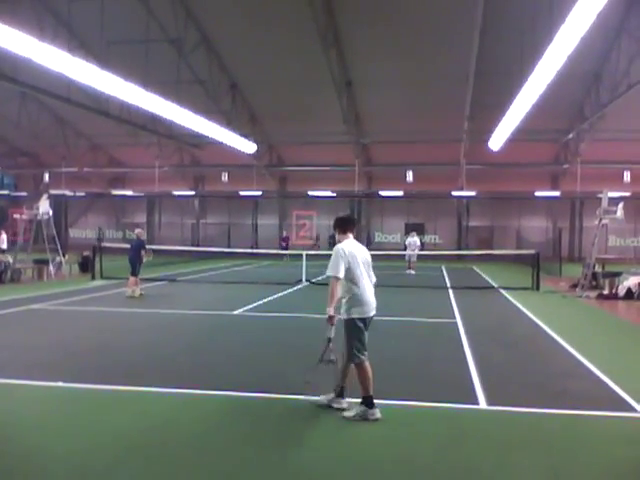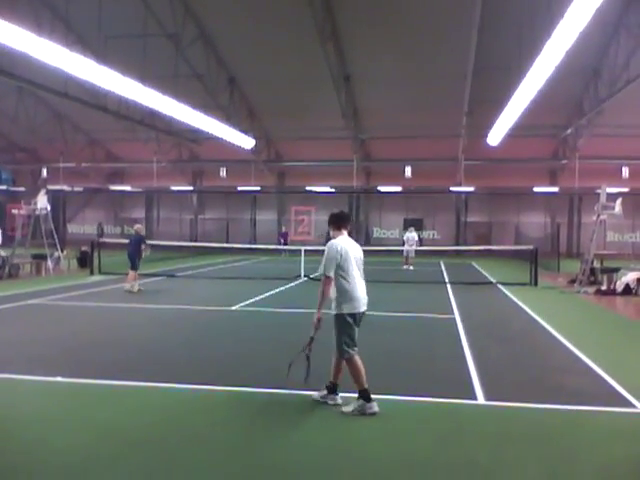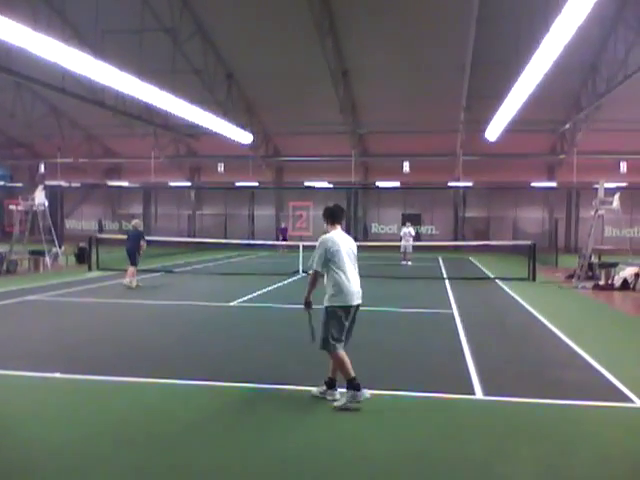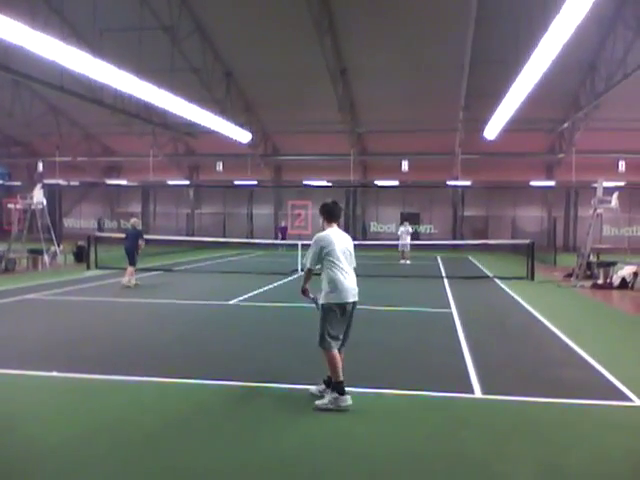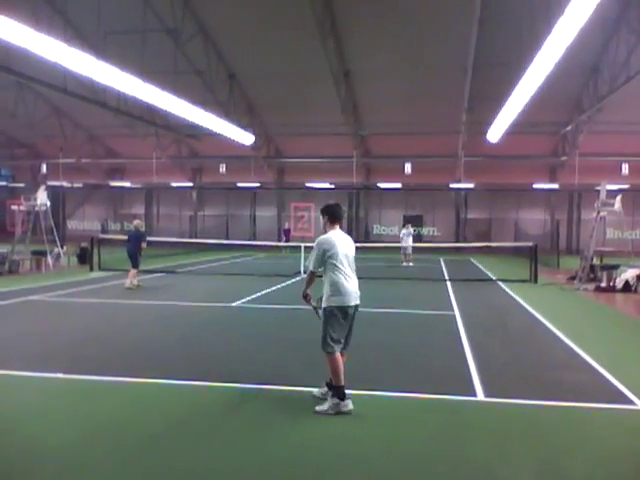
dt=0.2s
person 1, frame 1
left shoulder: (341, 249)
right shoulder: (363, 249)
left elbow: (336, 280)
left wrist: (330, 307)
left hip: (356, 309)
right hip: (367, 306)
left knee: (358, 357)
right knee: (350, 352)
left ankle: (369, 406)
right ankle: (339, 395)
person 1, frame 2
left shoulder: (333, 246)
right shoulder: (356, 246)
left elbow: (327, 281)
left wrist: (319, 311)
left hip: (346, 305)
right hip: (359, 302)
left knee: (349, 352)
right knee: (343, 349)
left ankle: (366, 401)
right ankle: (331, 391)
person 1, frame 3
left shoulder: (325, 240)
right shoulder: (350, 241)
left elbow: (316, 272)
left wrist: (308, 296)
left hip: (338, 298)
right hip: (354, 296)
left knee: (332, 345)
right knee: (338, 344)
left ankle: (355, 389)
right ankle: (330, 386)
person 1, frame 4
left shoulder: (321, 238)
right shoulder: (347, 238)
left elbow: (309, 267)
left wrist: (304, 285)
left hip: (334, 296)
right hip: (351, 294)
left knee: (329, 344)
right knee: (338, 343)
left ankle: (340, 394)
right ankle: (330, 384)
person 1, frame 5
left shoulder: (324, 240)
right shoulder: (348, 240)
left elbow: (313, 271)
left wrist: (306, 290)
right wrist: (325, 295)
left hip: (337, 298)
right hip: (352, 297)
left knee: (331, 347)
right knee: (340, 346)
left ankle: (341, 399)
right ankle: (333, 387)
